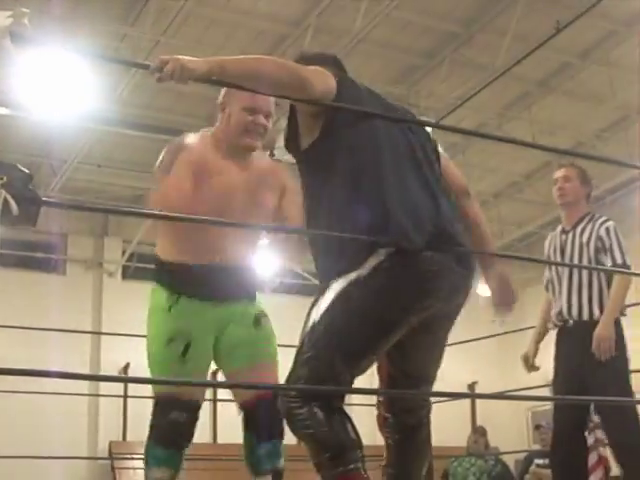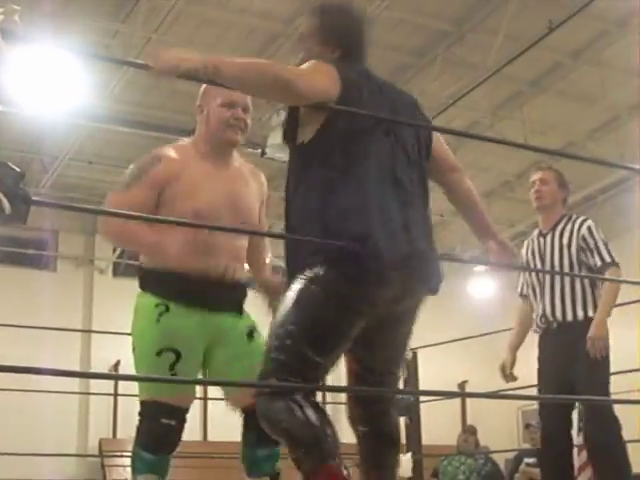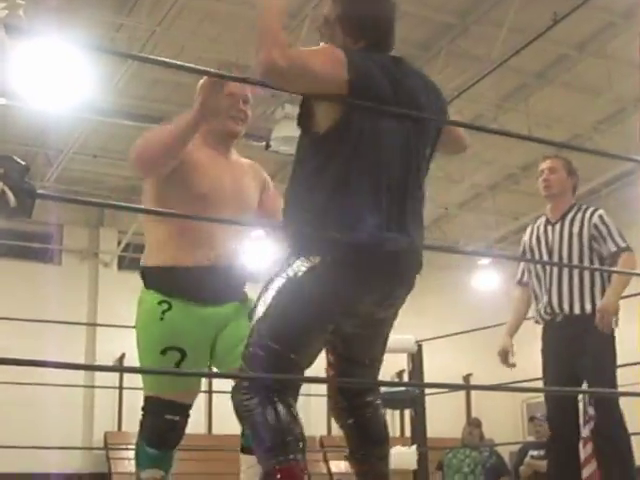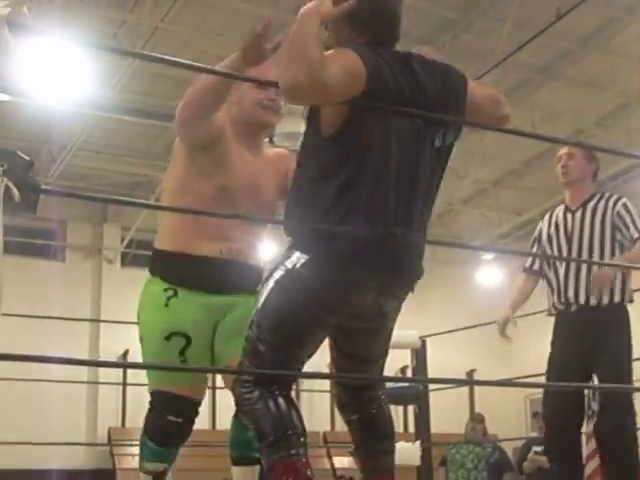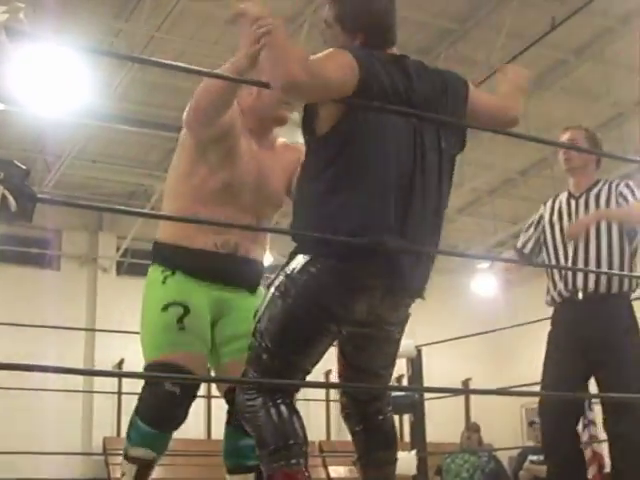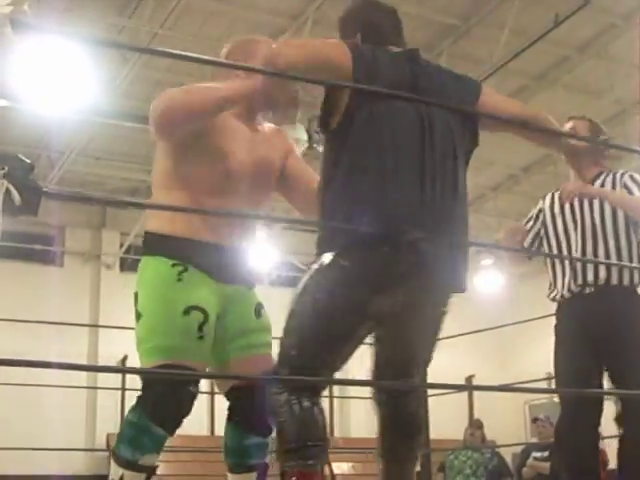
dt=0.2s
person 1, frame 1
left shoulder: (323, 94)
right shoulder: (400, 119)
left elbow: (293, 79)
right elbow: (462, 192)
left wrist: (207, 66)
right wrist: (491, 263)
left hip: (390, 262)
right hip: (449, 267)
left knee: (306, 397)
right knee: (407, 405)
person 1, frame 2
left shoulder: (328, 78)
right shoulder: (403, 104)
left elbow: (285, 81)
right elbow: (452, 174)
left wrist: (198, 62)
right wrist: (488, 237)
left hip: (346, 265)
right hip: (410, 269)
left knee: (279, 389)
right knee: (372, 400)
person 1, frame 3
left shoulder: (344, 67)
right shoulder: (423, 90)
left elbow: (277, 63)
right elbow: (457, 142)
left hip: (334, 259)
right hip: (396, 263)
left knee: (258, 385)
right knee: (355, 391)
person 1, frame 4
left shoulder: (357, 68)
right shoulder: (442, 81)
left elbow: (296, 81)
right elbow: (497, 110)
left hip: (331, 255)
right hip: (394, 266)
left knee: (259, 378)
right knee: (362, 389)
person 1, frame 5
left shoulder: (351, 68)
right shoulder: (445, 89)
left elbow: (291, 78)
right elbow: (508, 113)
right wrist: (515, 82)
left hip: (335, 261)
right hip: (400, 275)
left knee: (262, 386)
right knee: (367, 398)
person 1, frame 6
left shoulder: (355, 63)
right shoulder: (457, 89)
left elbow: (282, 58)
right elbow: (530, 121)
left hip: (364, 254)
right hip: (434, 265)
left knee: (294, 381)
right knee: (400, 388)
person 2, frame 1
left shoulder: (273, 173)
right shoulder: (190, 153)
left elbow: (297, 229)
right elbow: (165, 204)
left hip: (240, 300)
right hip: (183, 297)
left knee: (265, 406)
right knee: (176, 411)
person 2, frame 2
left shoulder: (255, 180)
right shoulder: (165, 163)
right elbow: (112, 219)
left wrist: (268, 279)
right wrist: (170, 243)
left hip: (230, 311)
right hip: (171, 307)
right knee: (163, 420)
person 2, frame 3
left shoulder: (253, 174)
right shoulder: (176, 150)
left elbow: (284, 224)
right elbow: (142, 157)
right wrist: (200, 111)
left hip: (233, 303)
right hip: (174, 302)
right knee: (167, 413)
person 2, frame 4
left shoulder: (279, 164)
right shoulder: (209, 132)
right elbow: (191, 109)
right wrist: (238, 65)
left hip: (241, 295)
right hip: (180, 289)
right knee: (174, 408)
person 2, frame 5
left shoulder: (291, 157)
right shoulder: (220, 125)
right elbow: (199, 111)
right wrist: (244, 62)
left hip: (242, 290)
right hip: (181, 276)
right knee: (171, 389)
person 2, frame 6
left shoulder: (276, 142)
right shoulder: (207, 119)
left elbow: (316, 201)
right elbow: (165, 113)
right wrist: (244, 86)
left hip: (235, 281)
right hip: (176, 267)
left knee: (258, 397)
right knee: (170, 390)
person 3, frame 1
left shoulder: (603, 227)
right shoulder: (551, 241)
left wrist: (607, 322)
right wrist: (535, 341)
left hip: (599, 336)
right hip: (567, 338)
right knee: (565, 428)
person 3, frame 2
left shoulder: (582, 228)
right shoulder: (529, 246)
left elbow: (612, 273)
right elbow: (527, 303)
left wrist: (600, 321)
right wrist: (511, 350)
left hip: (583, 334)
right hip: (550, 340)
left knee: (598, 418)
right knee: (552, 428)
person 3, frame 3
left shoulder: (592, 217)
right shoulder: (532, 234)
left elbow: (627, 258)
right elbow: (525, 290)
left wrist: (612, 295)
right wrist: (508, 334)
left hip: (591, 327)
right hip: (554, 333)
left knee: (605, 411)
right knee: (559, 420)
person 3, frame 4
right shoulder: (549, 221)
right elbow: (532, 273)
right wrist: (510, 308)
left hip: (607, 320)
right hip: (567, 324)
right knee: (557, 415)
person 3, frame 5
right shoulder: (549, 211)
right elbow: (522, 253)
left wrist: (597, 215)
left hip: (611, 311)
right hip: (567, 317)
right knee: (555, 416)
person 3, frame 6
right shoulder: (550, 204)
right elbow: (520, 249)
left wrist: (595, 191)
right wrist: (510, 238)
right hip: (572, 311)
right knee: (575, 415)
